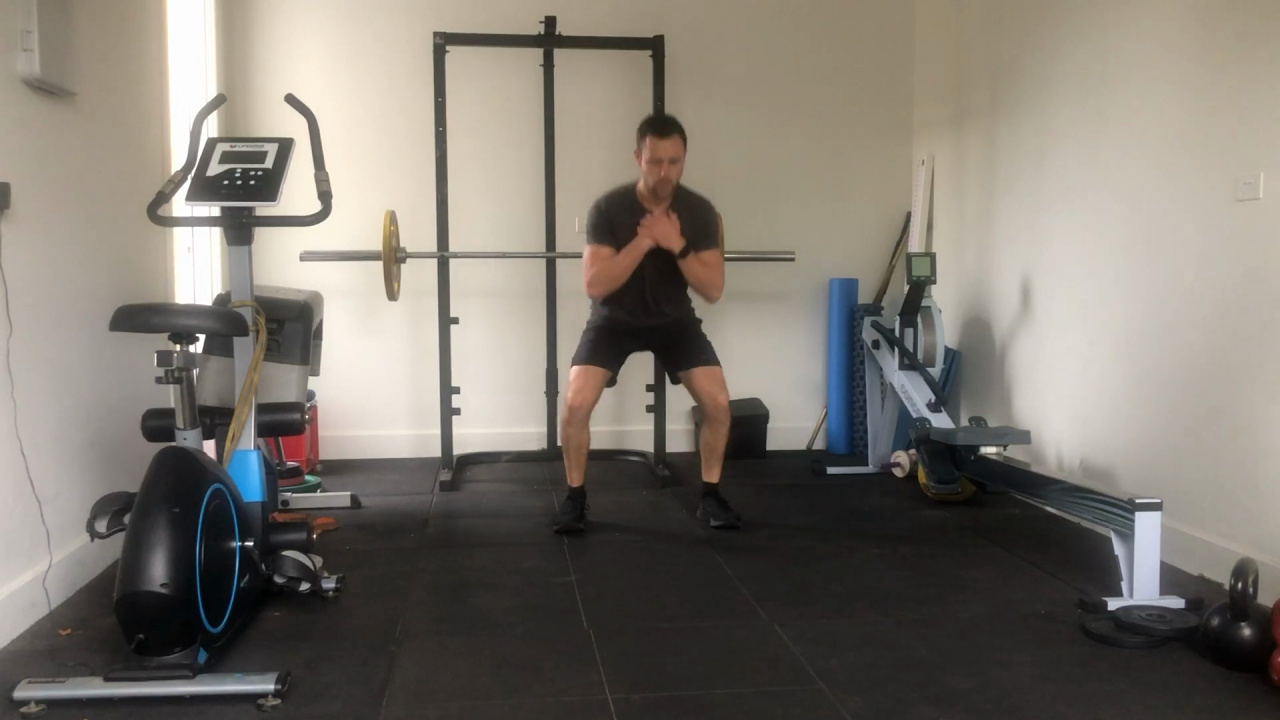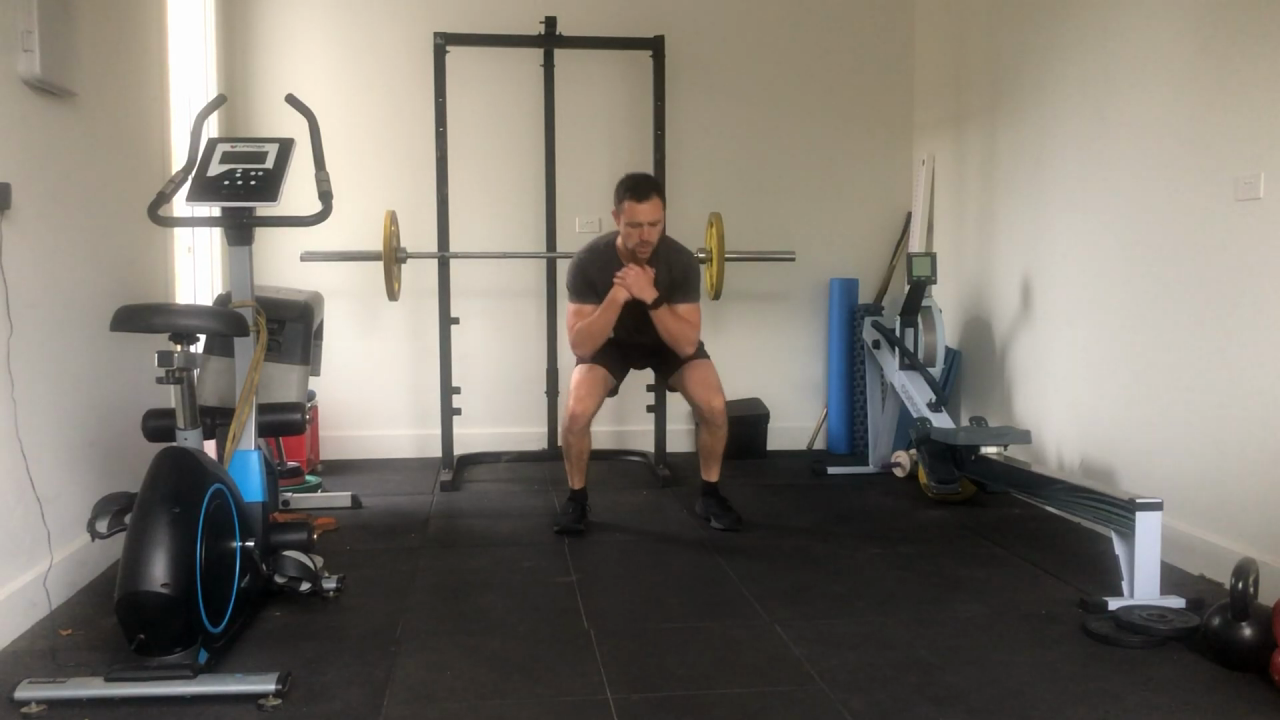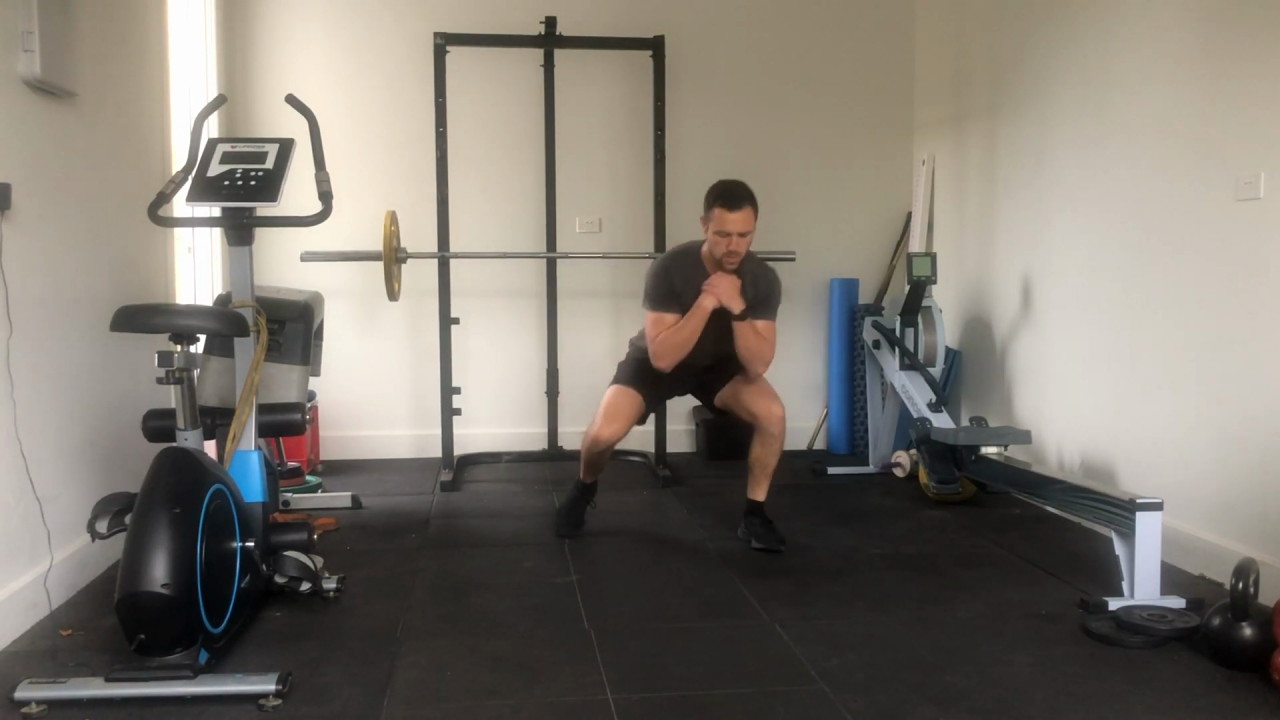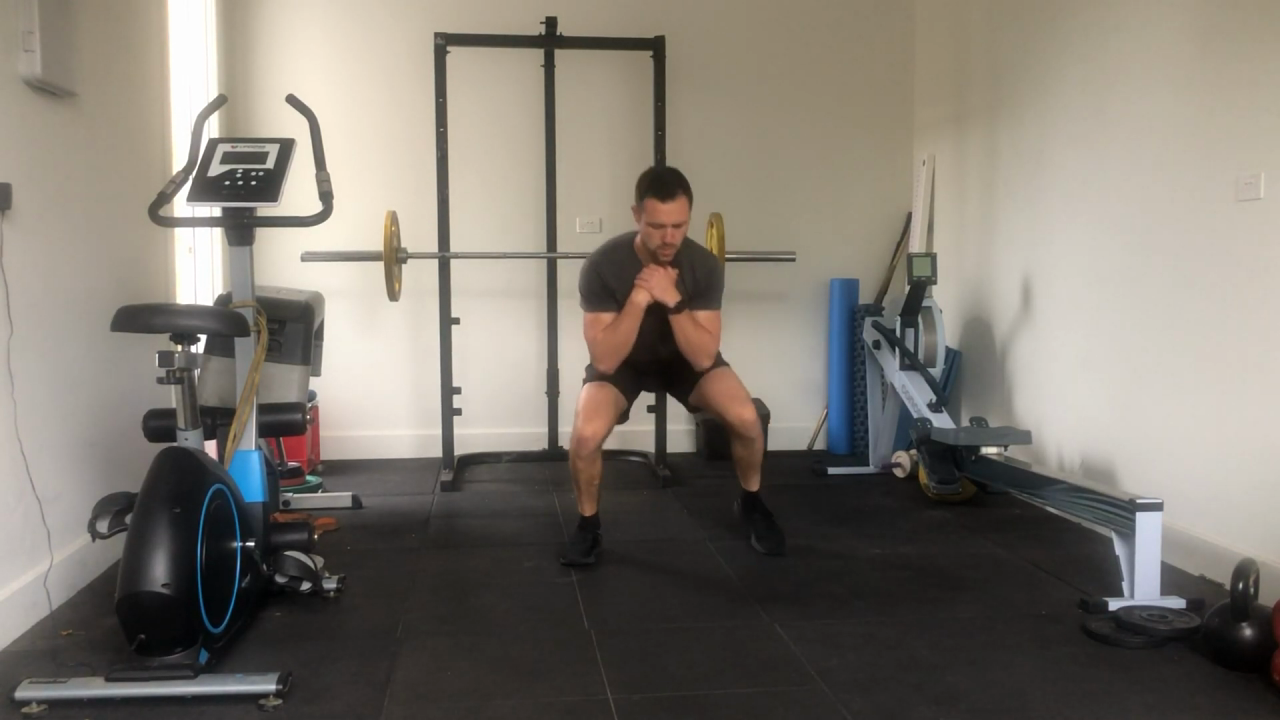
dt=0.7s
person 1, frame 1
left shoulder: (699, 211)
right shoulder: (609, 208)
left elbow: (713, 290)
right elbow: (594, 287)
left wrist: (678, 246)
right wrist: (643, 242)
left hip: (673, 319)
right hip: (616, 319)
left knee: (717, 401)
right knee: (576, 403)
left ankle: (710, 495)
right ankle: (575, 496)
person 1, frame 2
left shoulder: (680, 260)
right shoulder: (589, 261)
left elbow: (687, 344)
right elbow: (580, 346)
left wrist: (651, 297)
right wrist: (617, 295)
left hip: (668, 337)
right hip: (611, 339)
left knee: (714, 406)
right knee: (577, 412)
left ankle: (709, 494)
right ankle: (577, 499)
person 1, frame 3
left shoulder: (764, 279)
right shoulder: (669, 269)
left elbow: (758, 366)
right elbow: (662, 359)
left wrist: (738, 307)
right wrist: (705, 304)
left hip: (716, 363)
right hip: (656, 359)
left knee: (772, 415)
right knee: (602, 435)
left ankle: (754, 514)
right ankle: (585, 487)
person 1, frame 4
left shoulder: (704, 265)
right shoulder: (603, 265)
left elbow: (704, 357)
right elbow: (605, 361)
left wrist: (672, 301)
right wrist: (637, 299)
left hip: (683, 353)
right hip: (622, 358)
left knee: (746, 419)
right knee: (586, 436)
left ankle: (750, 502)
right ankle: (588, 526)
